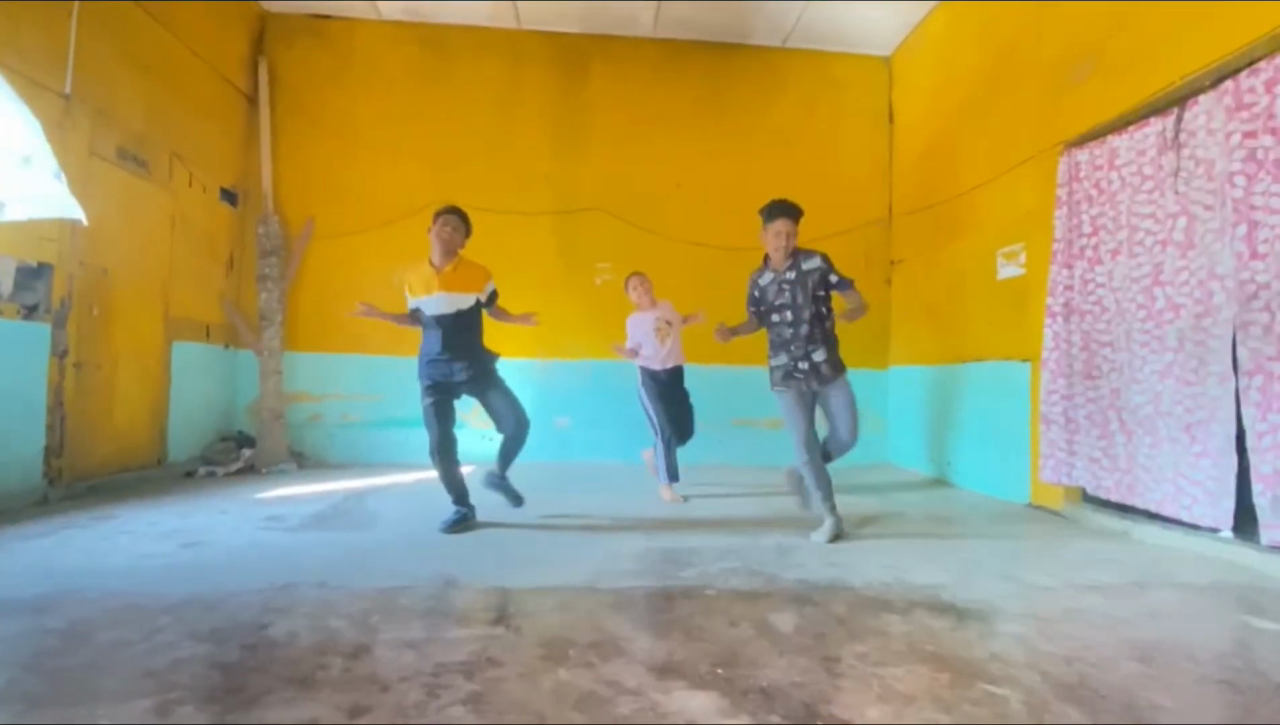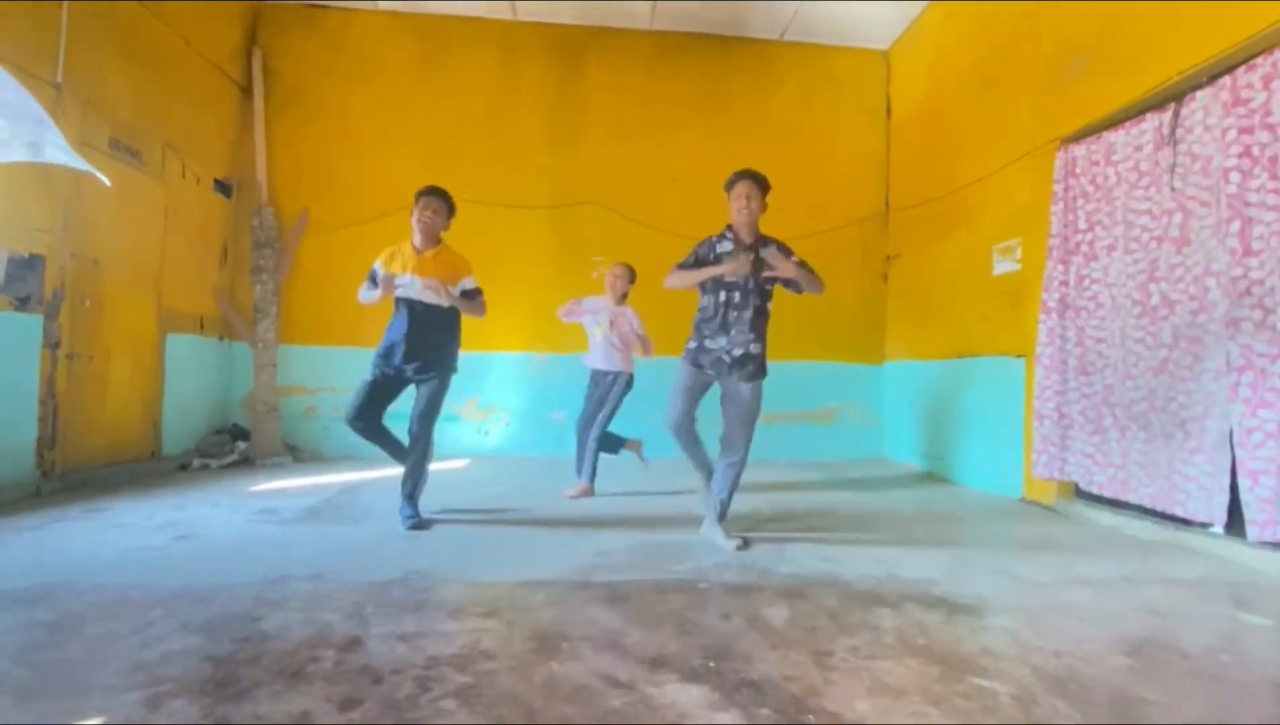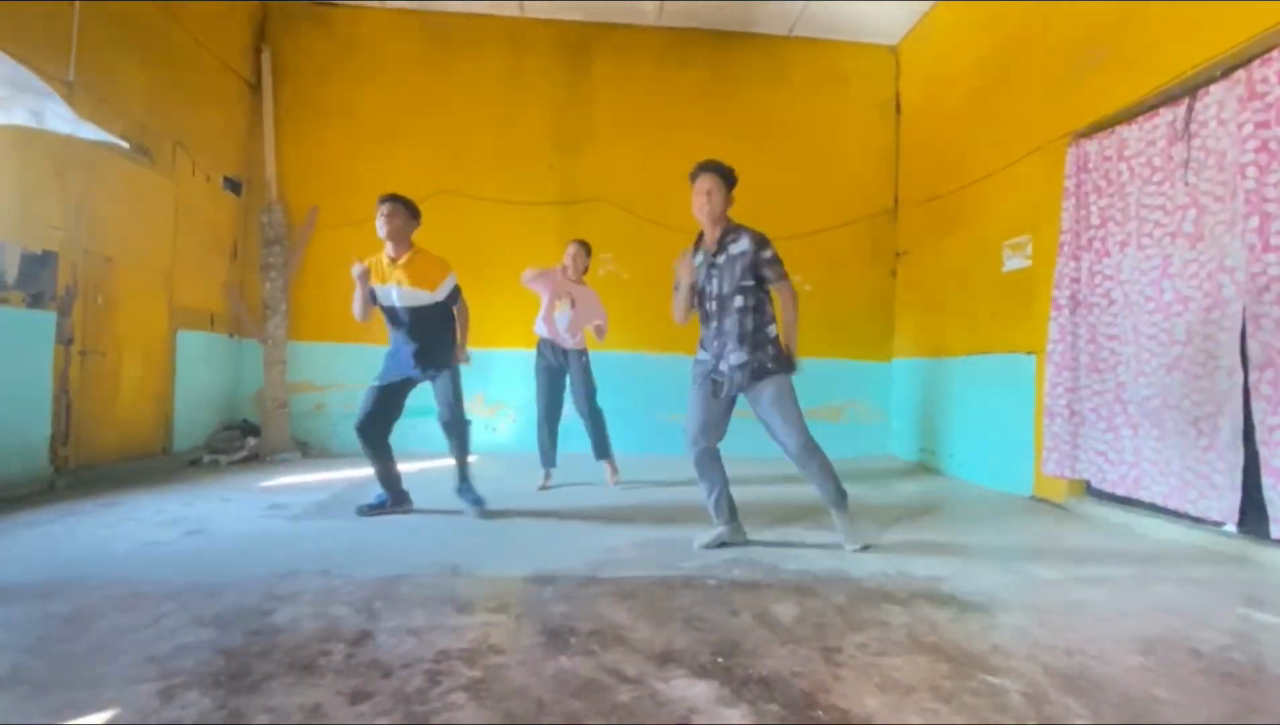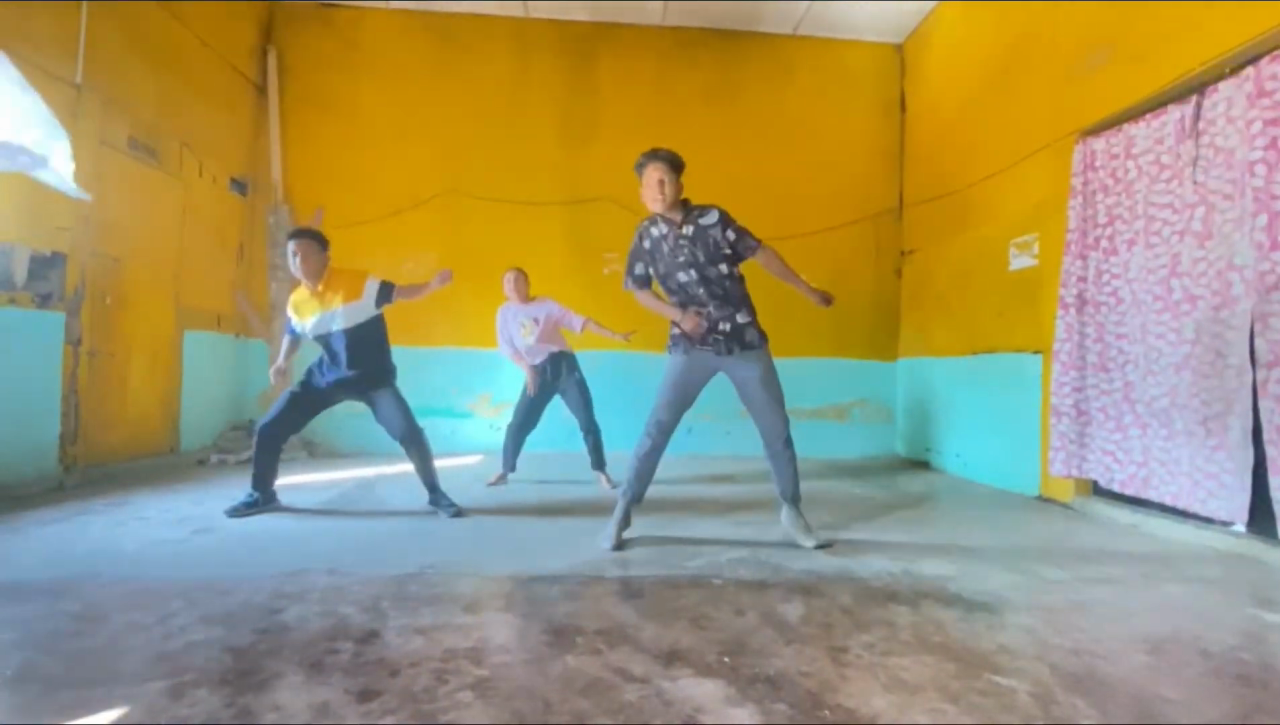
dt=1s
person 1, frame 1
left shoulder: (816, 262)
right shoulder: (758, 281)
left elbow: (847, 291)
right elbow: (755, 321)
left wrist: (857, 308)
right wrist: (728, 333)
left hip: (825, 362)
right hip: (787, 370)
left knee: (846, 434)
right knee: (804, 441)
left ankle: (801, 472)
right ankle: (830, 516)
person 1, frame 2
left shoulder: (776, 251)
right shoulder: (711, 247)
left elbow: (816, 289)
right elbow: (671, 280)
left wrist: (795, 272)
right wrist: (716, 270)
left hip: (747, 359)
right hip: (704, 349)
left knee: (736, 442)
right knee: (678, 418)
left ankle: (713, 520)
right ankle: (708, 475)
person 1, frame 3
left shoulder: (747, 244)
right shoulder: (696, 255)
left elbow: (783, 287)
right elbow: (681, 317)
left wrist: (788, 335)
right wrist: (683, 285)
left hip: (761, 363)
right hip: (712, 363)
left knee: (795, 442)
right knee: (699, 440)
left ankle: (840, 511)
right ankle: (726, 522)
person 1, frame 4
left shoulder: (713, 218)
right shoulder: (647, 236)
left elbow: (757, 251)
right elbow: (638, 288)
left wrist: (807, 290)
right wrist: (677, 315)
left hip: (744, 339)
right hip: (692, 345)
left knee: (776, 427)
right knee: (658, 426)
left ankle: (791, 511)
right ankle: (623, 510)
person 2, frame 1
left shoulder: (476, 274)
right shoulder: (413, 278)
left elbow: (494, 310)
left wrist: (519, 319)
right wrist: (376, 314)
left hip: (476, 367)
right hip: (434, 372)
left knee: (517, 422)
right knee: (440, 444)
left ankle: (498, 474)
right ankle: (462, 508)
person 2, frame 2
left shoulder: (455, 264)
right shoulder: (391, 257)
left elbow: (479, 309)
right elbow: (364, 294)
left wrist: (450, 296)
right wrist: (382, 292)
left hip: (435, 362)
right hip: (393, 355)
left knee: (420, 429)
right knee: (358, 415)
left ankle: (409, 503)
right ankle: (408, 457)
person 2, frame 3
left shoulder: (435, 266)
right shoulder: (374, 268)
left elbow: (460, 306)
right elbow: (361, 316)
left wrist: (461, 345)
right wrist: (362, 286)
left hip: (441, 358)
right hip: (401, 359)
left knee: (453, 418)
right knee: (367, 425)
left ankle: (464, 481)
right ankle: (394, 493)
person 2, frame 4
left shoulder: (357, 282)
right shoulder: (296, 303)
left elbow: (399, 294)
right elbow: (292, 335)
left wrist: (431, 285)
right wrist: (282, 362)
left hip: (373, 380)
right hip: (326, 379)
left knee: (408, 432)
right knee: (268, 428)
left ankle: (435, 492)
right ankle: (263, 493)
person 3, frame 1
left shoulder: (665, 307)
right shoulder: (634, 321)
left elbow: (679, 321)
right elbow: (632, 351)
left wrist: (691, 319)
right wrist: (626, 352)
left hip: (674, 374)
right hip: (650, 377)
left knee: (686, 430)
right knee: (666, 430)
left ankle: (654, 453)
right ankle: (666, 485)
person 3, frame 2
left shoulder: (628, 315)
right shoulder: (593, 303)
left elbow: (647, 352)
right elbow: (562, 314)
left wrist: (639, 339)
right wrist: (573, 309)
left hip: (618, 376)
right hip: (596, 374)
left knee: (591, 427)
right knee: (585, 428)
left ankle: (586, 484)
right ankle: (630, 445)
person 3, frame 3
left shoulder: (589, 295)
right shoulder: (550, 279)
left elbow: (600, 331)
right elbow: (526, 278)
left wrist: (598, 328)
right wrist: (549, 272)
left hip: (576, 352)
right hip: (548, 350)
left knee: (588, 407)
right knee: (547, 413)
left ankle: (607, 460)
right ankle: (547, 470)
person 3, frame 4
left shoulder: (546, 305)
right shoulder: (504, 313)
left elbow: (581, 322)
right elbow: (507, 347)
left wrist: (615, 336)
right wrist: (527, 370)
left hip: (563, 366)
right hip: (536, 373)
left knee: (587, 421)
right knee: (518, 425)
left ankle: (600, 471)
right ankle: (504, 471)
